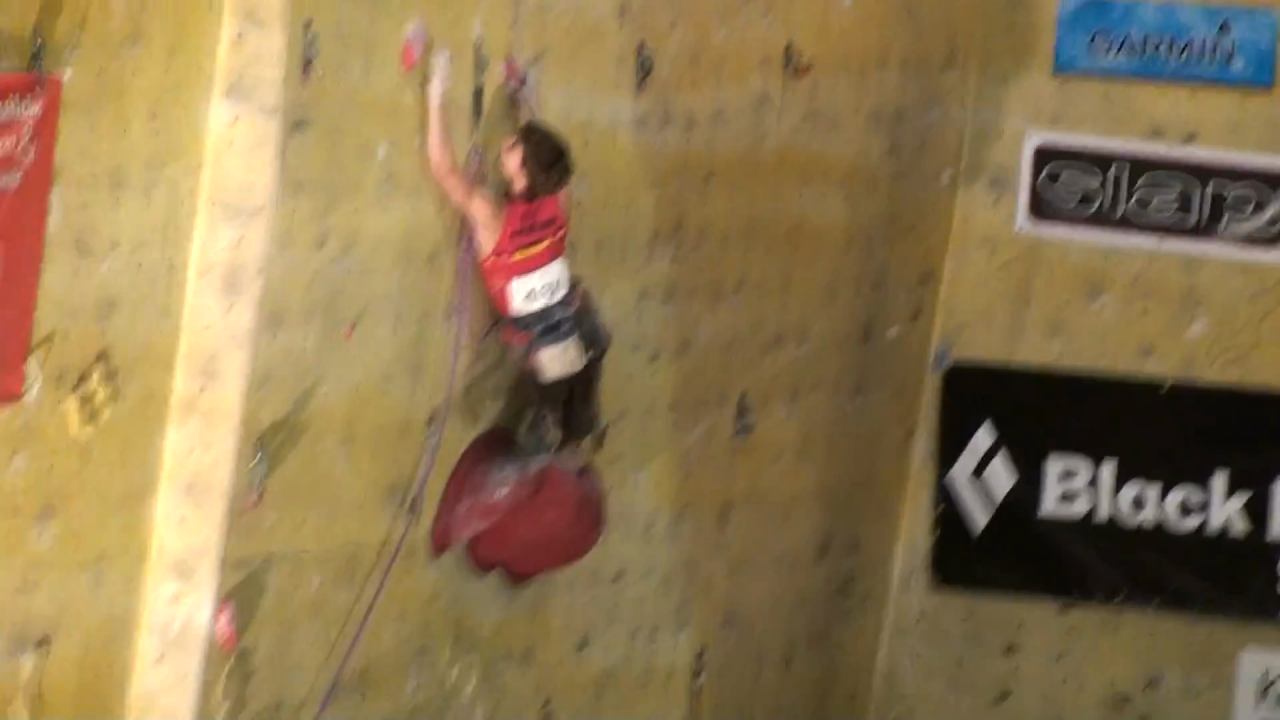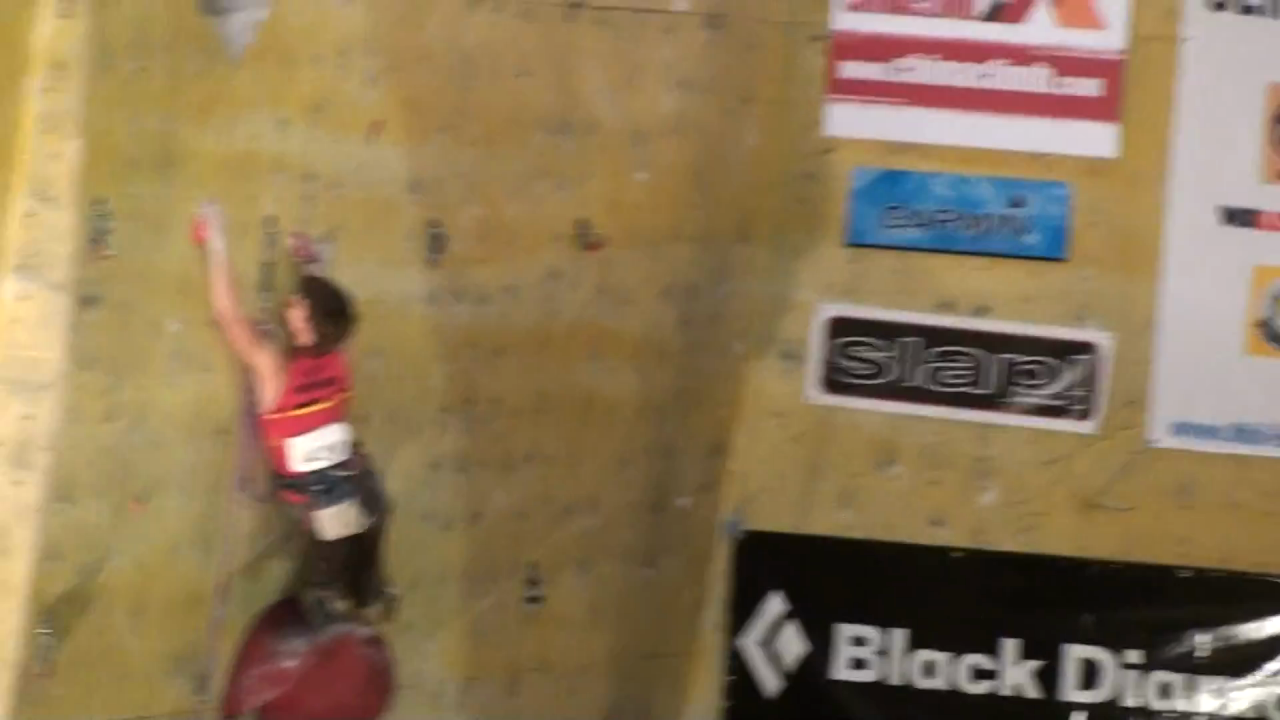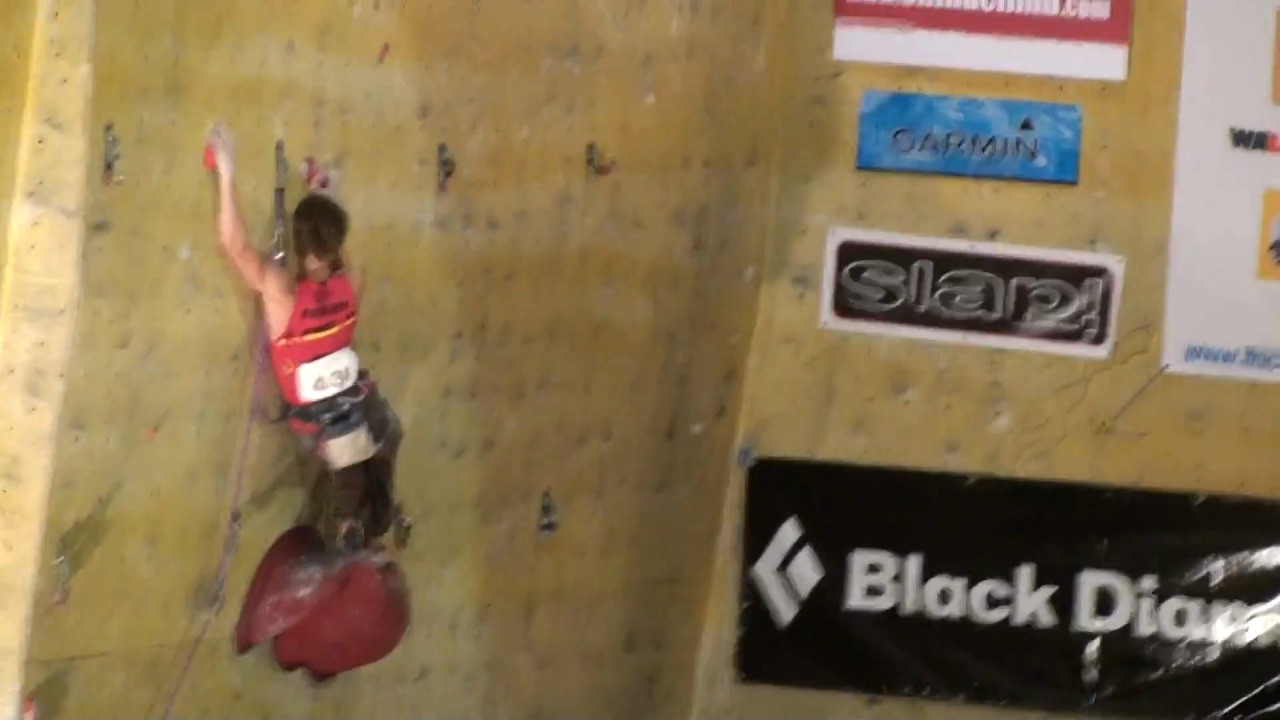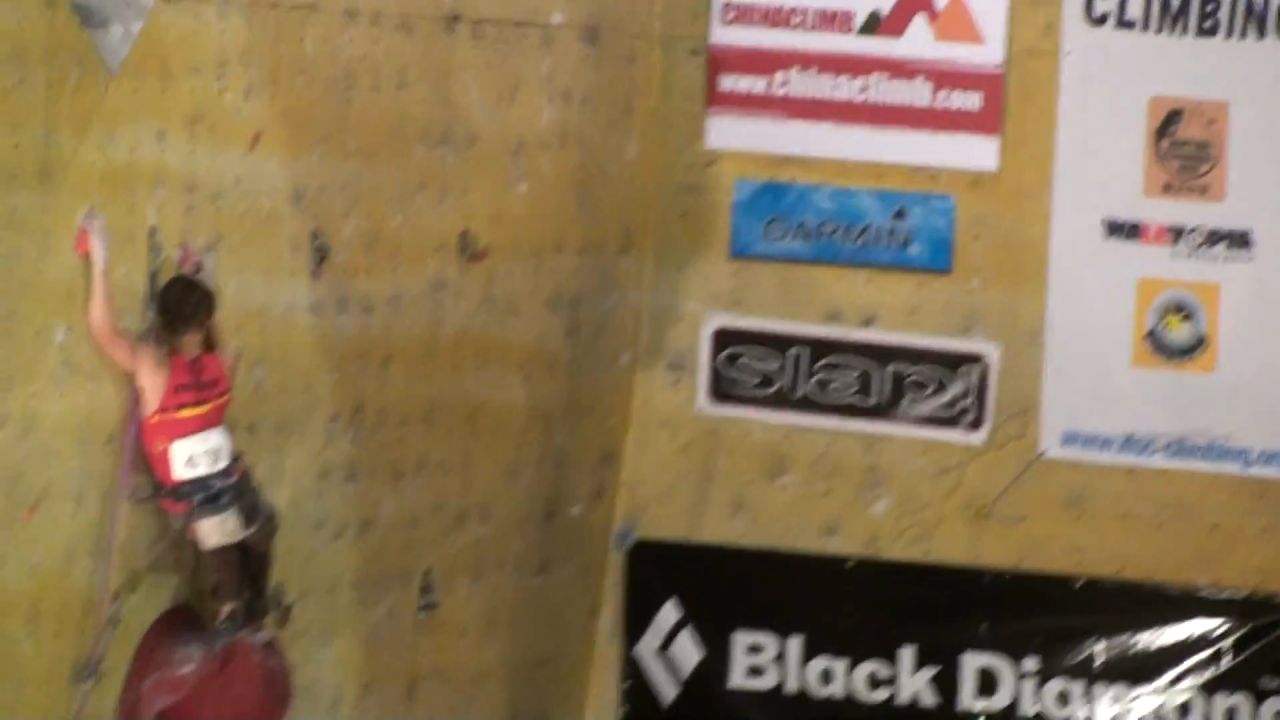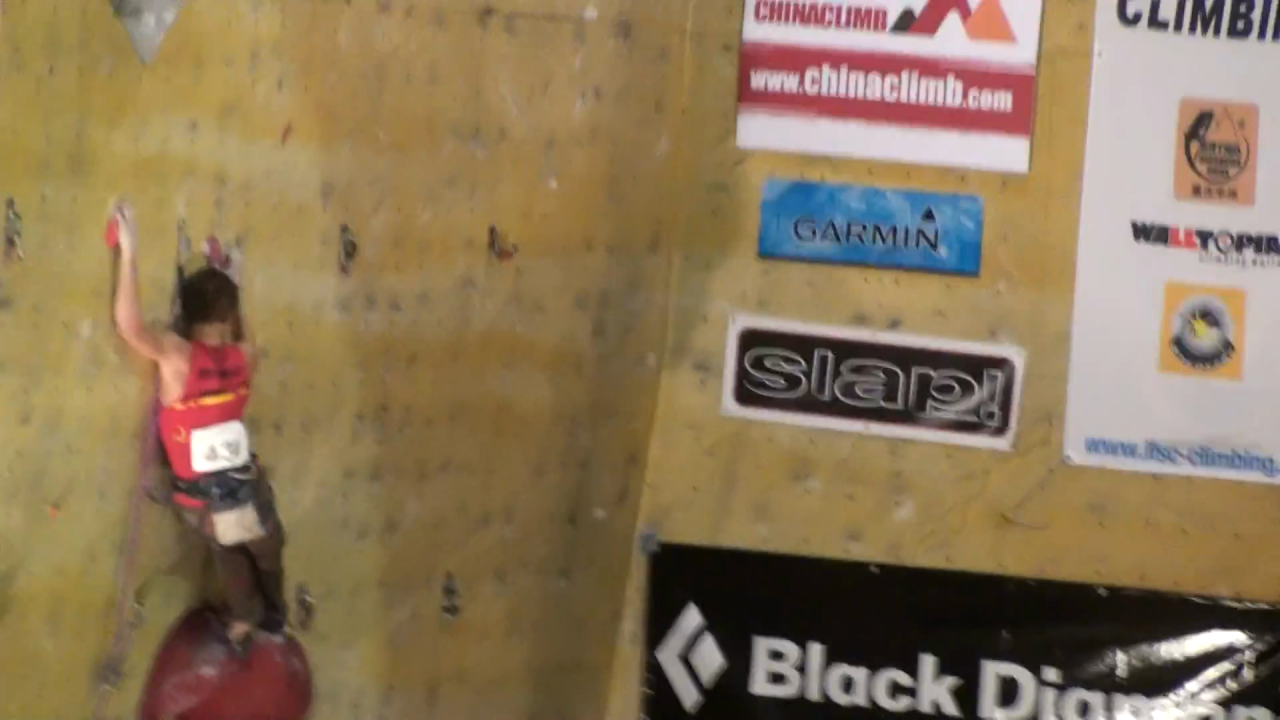
dt=0.3s
person 1, frame 1
left shoulder: (491, 213)
right shoulder: (557, 199)
left elbow: (443, 166)
right elbow: (540, 150)
left wrist: (437, 90)
right wrist: (520, 101)
left hip: (540, 343)
right hip: (579, 326)
right ankle: (576, 436)
person 1, frame 2
left shoulder: (274, 366)
right shoulder: (341, 361)
left elbow: (229, 315)
right elbow: (328, 317)
left wrist: (216, 245)
right wrist: (308, 272)
left hip: (317, 501)
right hip: (358, 486)
right ankle: (365, 600)
person 1, frame 3
left shoulder: (280, 291)
right shoulder: (350, 284)
left elbow: (235, 245)
right elbow: (336, 255)
left wrist: (226, 174)
right wrist: (318, 195)
left hip: (323, 427)
right hip: (366, 413)
left ankle: (350, 523)
right ankle: (376, 524)
person 1, frame 4
left shoulder: (153, 369)
right shoulder: (222, 365)
left elbow: (103, 330)
right elbow: (210, 339)
left wrist: (100, 260)
right wrist: (194, 281)
left hip: (189, 508)
right hip: (234, 494)
left knee: (223, 539)
right knee: (262, 527)
left ankle: (231, 599)
right ankle: (254, 604)
person 1, frame 5
left shoulder: (178, 357)
right shoulder: (244, 357)
left elbow: (130, 327)
right elbow: (240, 333)
left wrist: (128, 252)
right wrist: (222, 275)
left hip: (202, 504)
right hip: (247, 491)
left knee: (231, 544)
right knee: (267, 550)
left ankle: (243, 620)
right ankle: (272, 619)
